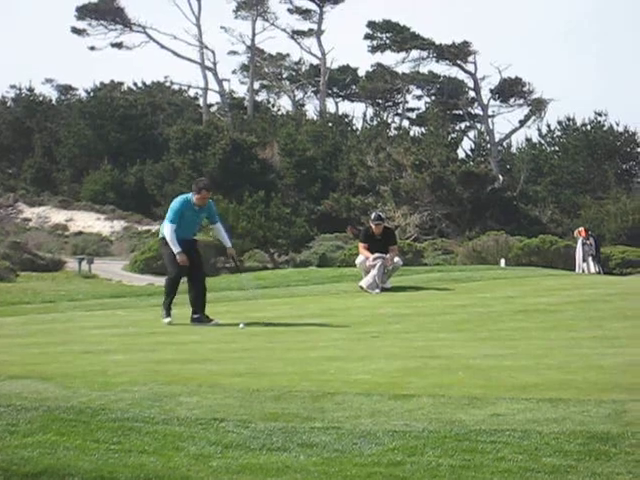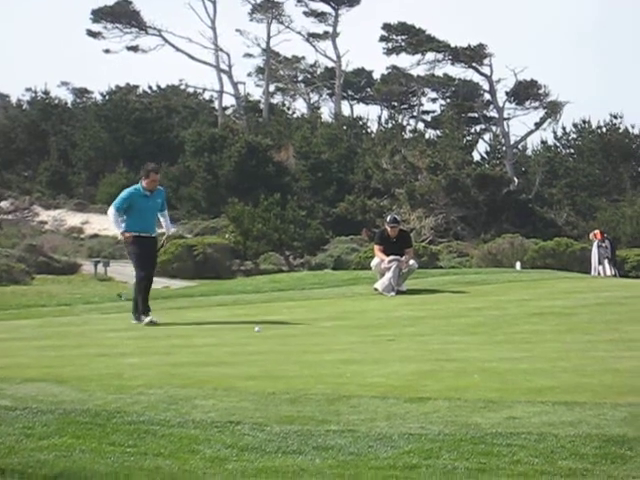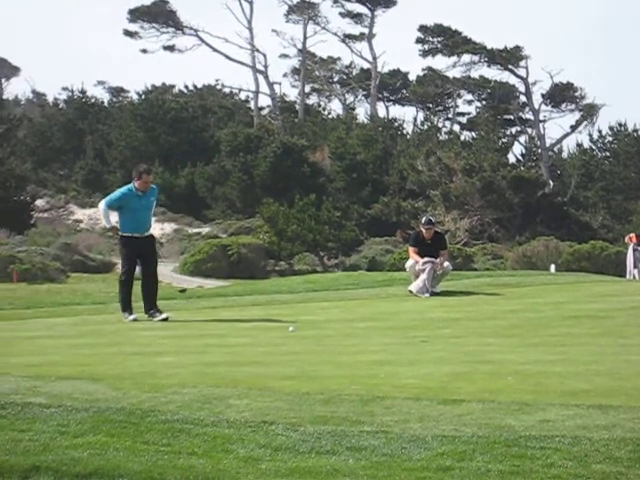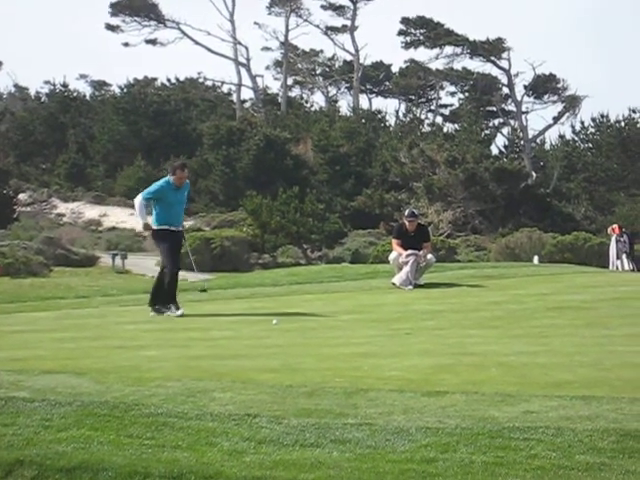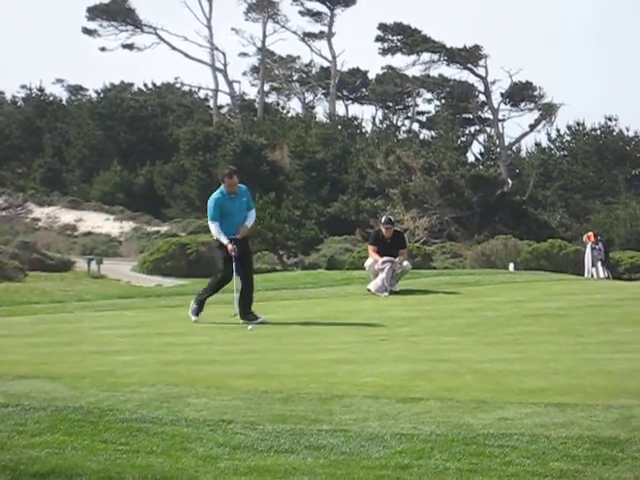
dt=1s
person 1, frame 1
left shoulder: (209, 205)
right shoulder: (179, 203)
left elbow: (216, 225)
right elbow: (168, 229)
left wrist: (228, 246)
right wrist: (178, 252)
left hip: (189, 241)
right hip: (171, 241)
left knee: (198, 276)
right knee: (176, 273)
left ankle: (198, 314)
right ankle: (166, 308)
person 1, frame 2
left shoulder: (161, 192)
right shoulder: (130, 194)
left elbow: (163, 213)
right elbow: (112, 212)
left wrist: (168, 230)
right wrist: (122, 231)
left hip: (151, 239)
right hip: (135, 239)
left knee: (148, 275)
right knee: (142, 273)
left ankle: (139, 312)
right ankle: (142, 312)
person 1, frame 3
left shoulder: (153, 190)
right shoulder: (123, 194)
right elbow: (103, 205)
right wrist: (110, 225)
left hip: (147, 238)
right hip: (128, 240)
left knee: (151, 273)
right knee: (127, 275)
left ankle: (151, 309)
right ankle: (127, 310)
person 1, frame 4
left shoulder: (186, 185)
right shoulder: (160, 187)
right elbow: (139, 199)
right wrist: (144, 222)
left hip: (177, 231)
right hip: (162, 231)
left knee: (167, 268)
right knee: (171, 266)
left ankle: (157, 304)
right ankle: (171, 303)
person 1, frame 5
left shoulder: (244, 190)
right shoulder: (216, 199)
left elbow: (252, 211)
right elbow: (213, 226)
left wrist: (246, 226)
right wrist: (227, 244)
left hip: (241, 239)
right hip: (224, 241)
left knee: (247, 276)
right knee: (226, 275)
left ankle: (245, 312)
right ankle: (198, 302)
